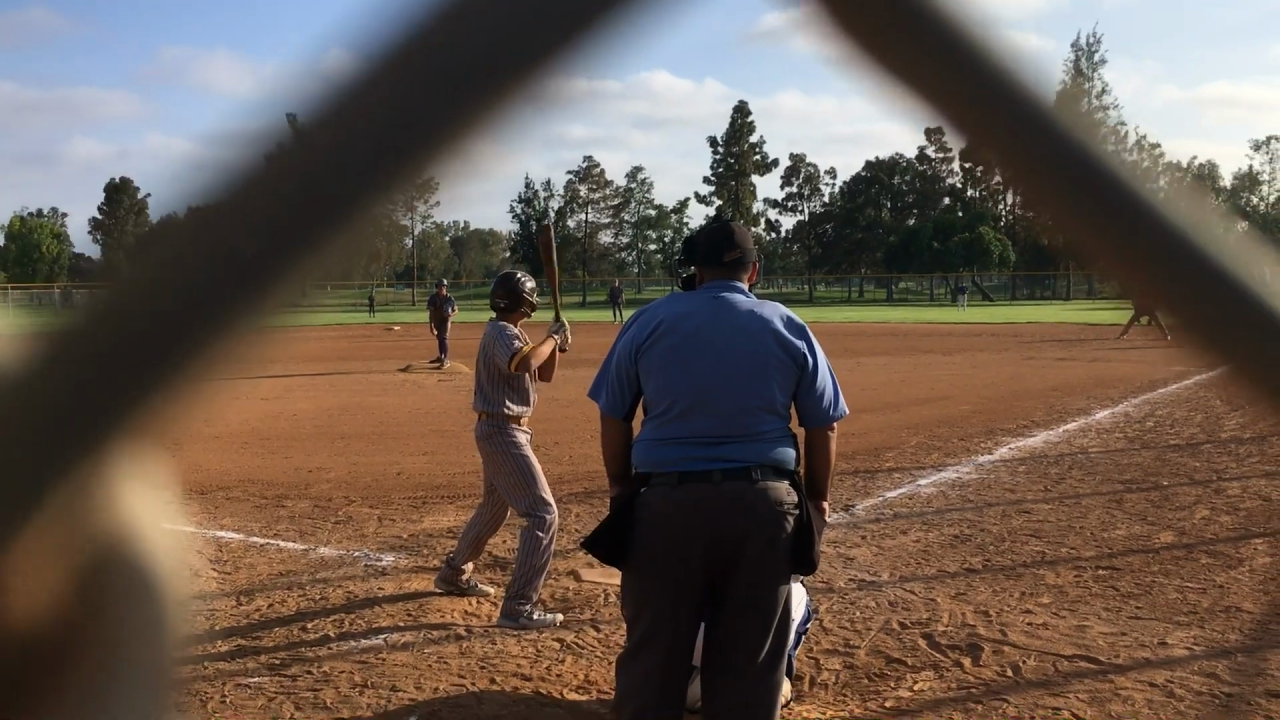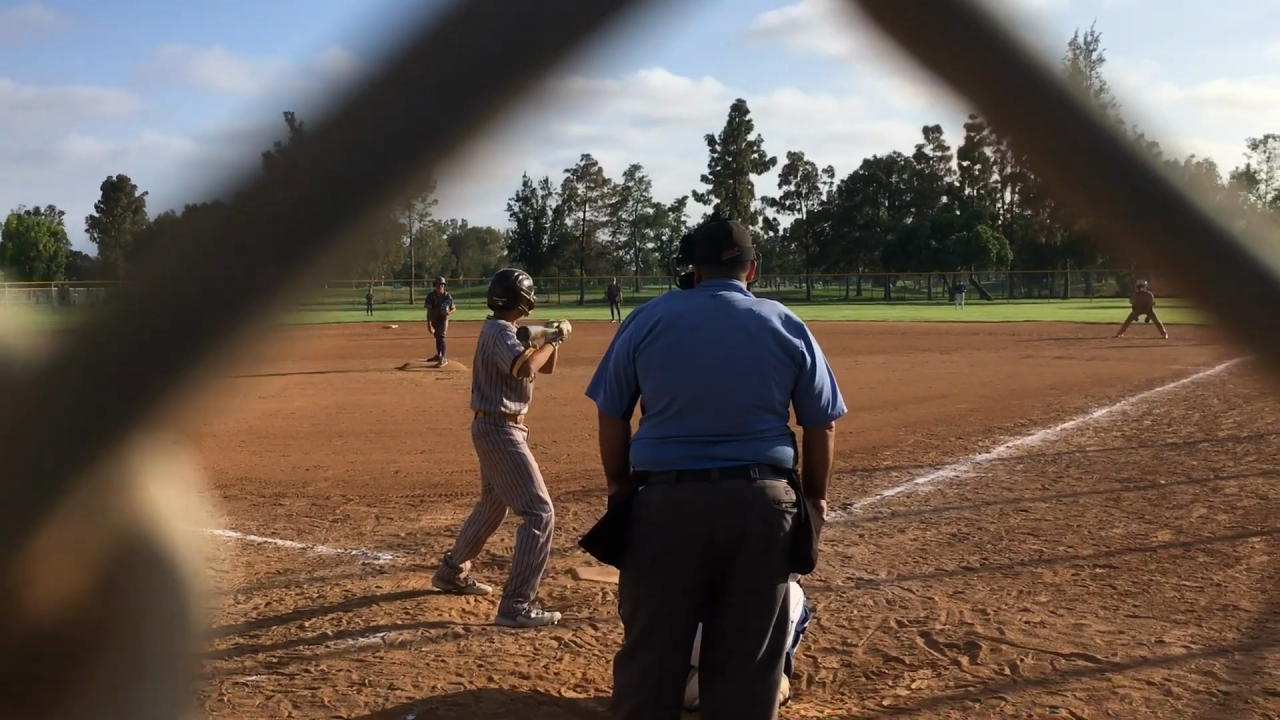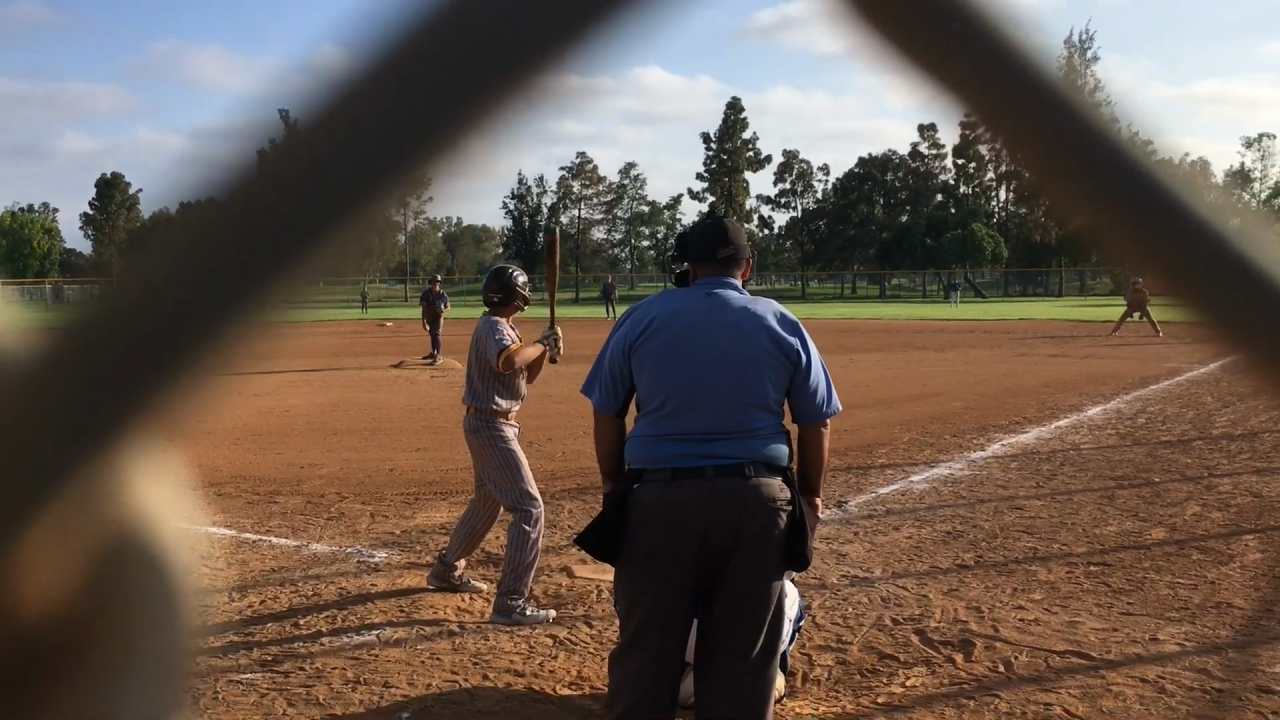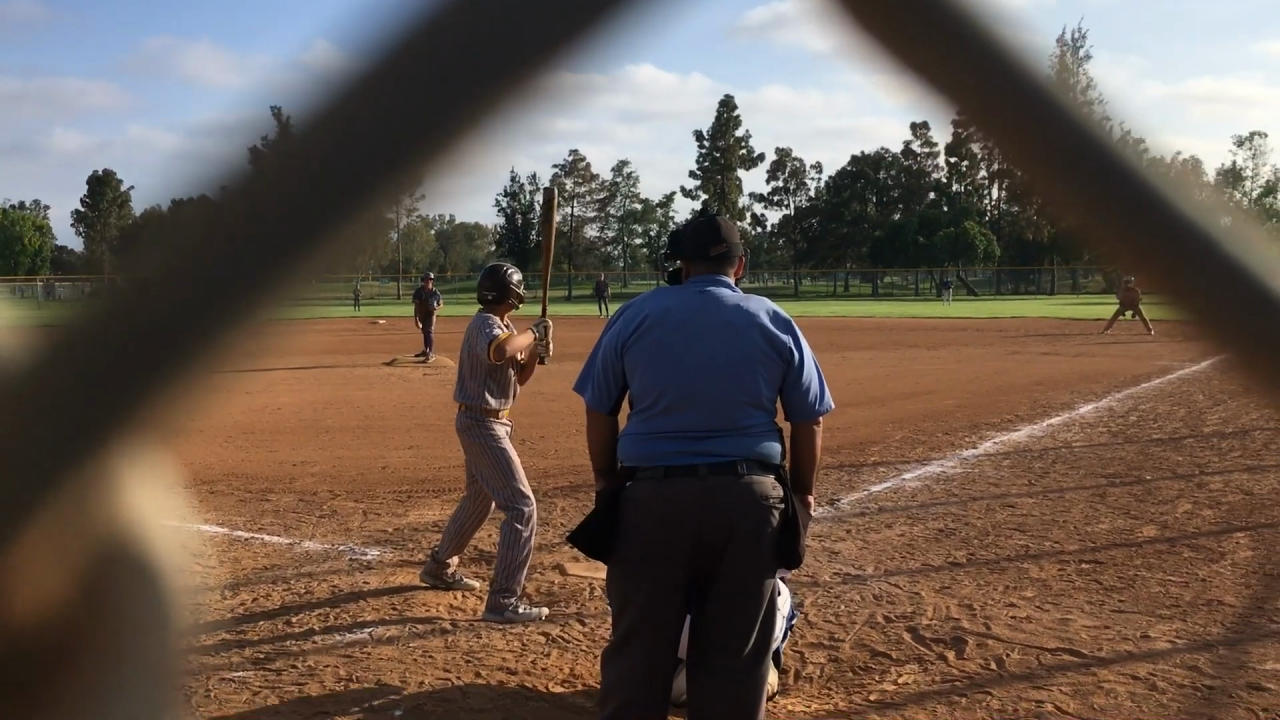
dt=0.2s
person 1, frame 1
left shoulder: (648, 321)
right shoulder: (790, 328)
left elbow: (613, 417)
right elbow: (824, 425)
left wrist: (621, 489)
right wrist: (816, 498)
left hip: (666, 503)
right hip: (763, 504)
left knee: (652, 655)
right knee: (750, 660)
person 1, frame 2
left shoulder: (646, 320)
right shoulder: (787, 327)
left elbow: (611, 416)
right elbow: (821, 424)
left wrist: (619, 488)
right wrist: (814, 497)
left hip: (664, 502)
right hip: (761, 502)
left knee: (651, 652)
right knee: (748, 658)
person 1, frame 3
left shoulder: (641, 317)
right shoulder: (782, 324)
left elbow: (606, 414)
right elbow: (816, 422)
left wrist: (614, 485)
right wrist: (809, 494)
left hip: (659, 499)
right hip: (756, 499)
left knee: (646, 650)
right knee: (743, 655)
person 1, frame 4
left shoulder: (635, 315)
right shoulder: (774, 322)
left elbow: (599, 411)
right elbow: (808, 420)
left wrist: (607, 483)
right wrist: (802, 493)
left hip: (652, 497)
right hip: (748, 498)
left knee: (638, 648)
right knee: (736, 653)
person 2, frame 1
left shoulder: (511, 334)
right shoulder: (502, 333)
left elbow: (544, 375)
right elbow: (523, 363)
left wrist: (554, 342)
right wrist: (553, 336)
left hip: (498, 430)
right hip: (504, 432)
left knee: (494, 508)
right knee: (543, 514)
left ankle: (454, 573)
right ankle: (518, 607)
person 2, frame 2
left shoulder: (505, 330)
right shoulder: (501, 331)
left elbow: (546, 366)
right elbow: (526, 368)
left wrist: (553, 339)
right wrist: (552, 340)
left hip: (495, 427)
right hip: (501, 430)
left knee: (492, 506)
right knee: (539, 511)
left ankle: (451, 571)
right ankle: (516, 605)
person 2, frame 3
left shoulder: (501, 327)
right shoulder: (493, 327)
left elbow: (528, 375)
right elbow: (510, 362)
left wrist: (546, 347)
right wrist: (543, 341)
left hip: (488, 424)
right hip: (492, 426)
left knee: (486, 503)
right knee: (529, 508)
left ankle: (447, 569)
right ankle: (511, 603)
person 2, frame 4
left shoulder: (503, 326)
right shoulder: (486, 324)
left elbow: (519, 376)
right elbow: (501, 352)
left wrist: (536, 350)
right wrist: (534, 332)
left hip: (484, 422)
right hip: (483, 424)
left knee: (478, 500)
right knee: (521, 506)
left ankle: (440, 566)
right ankle: (503, 601)
